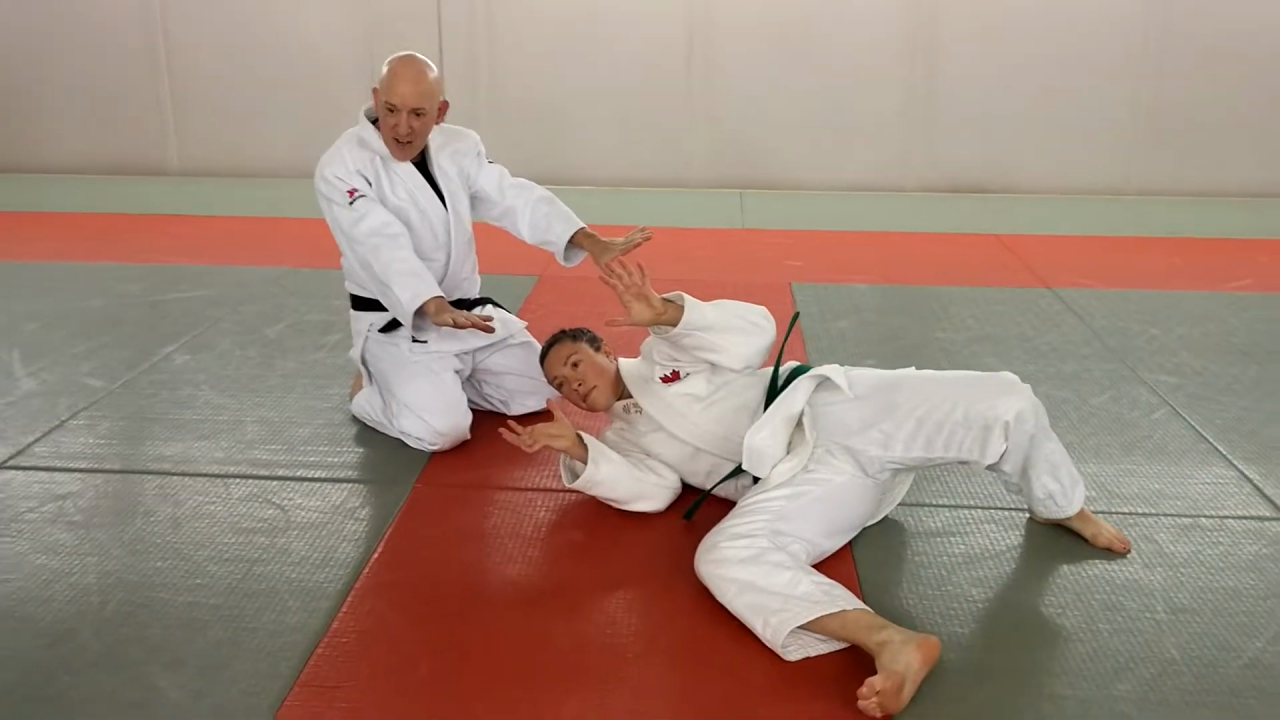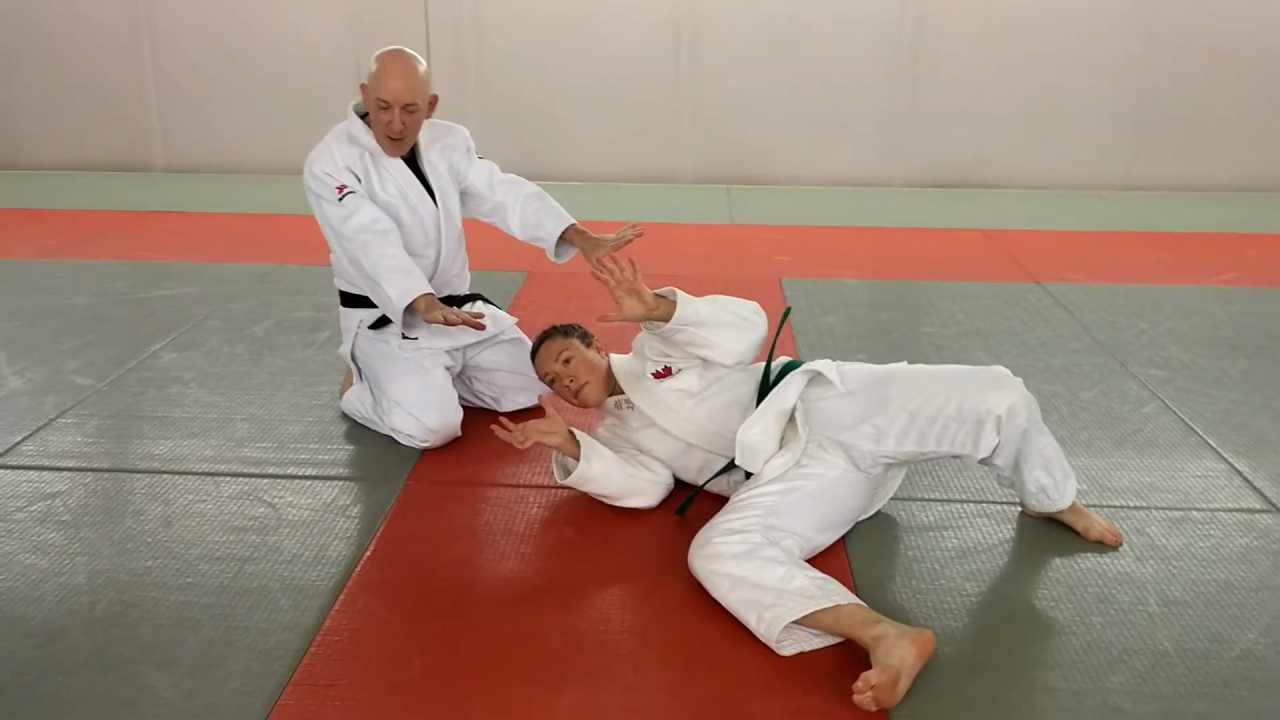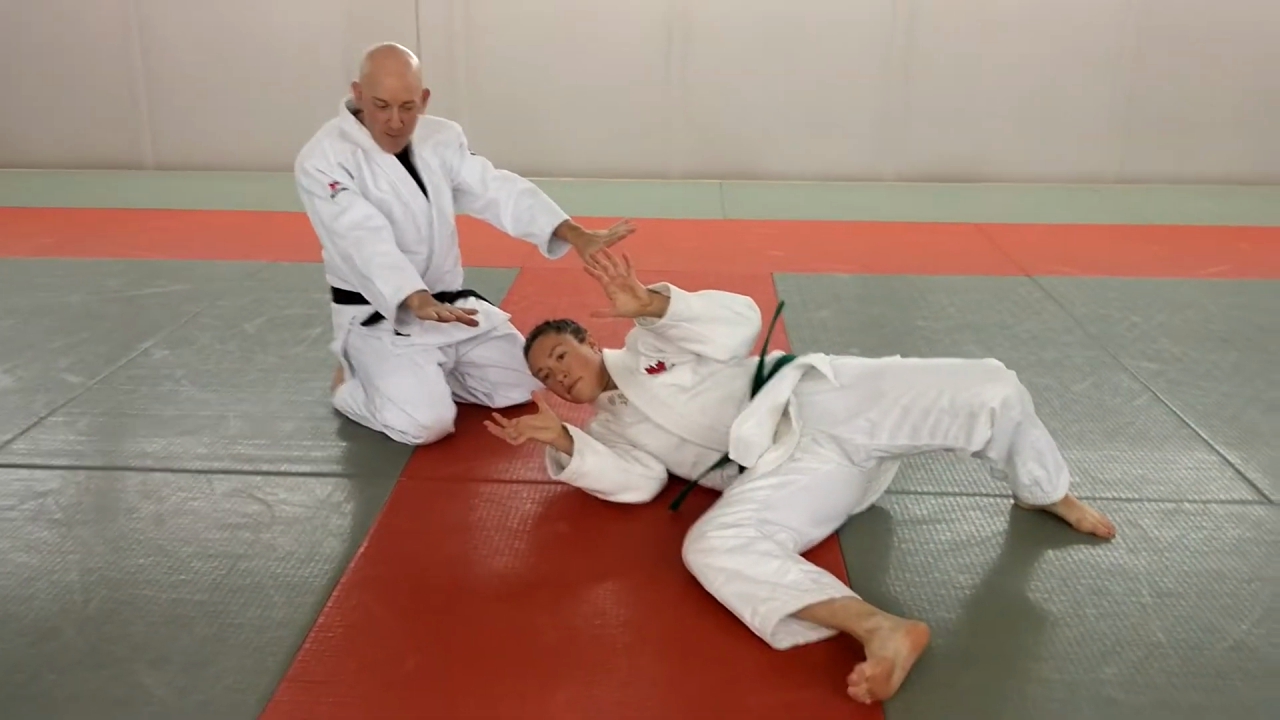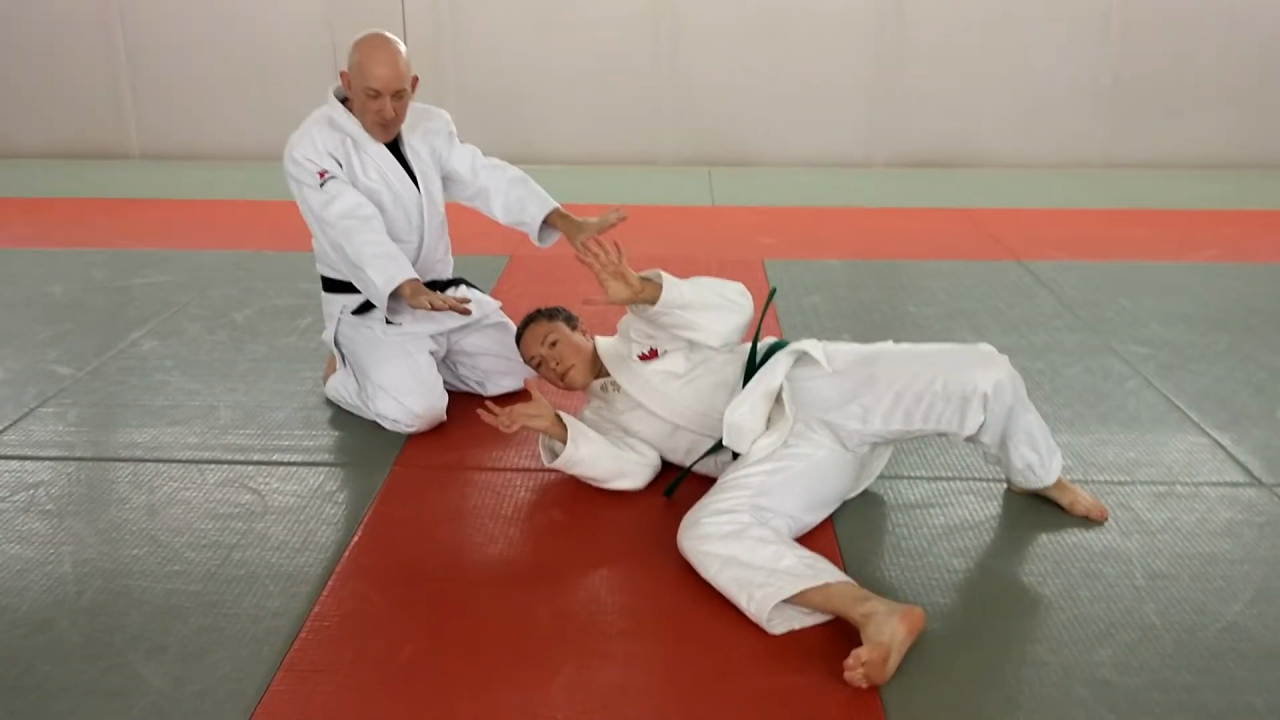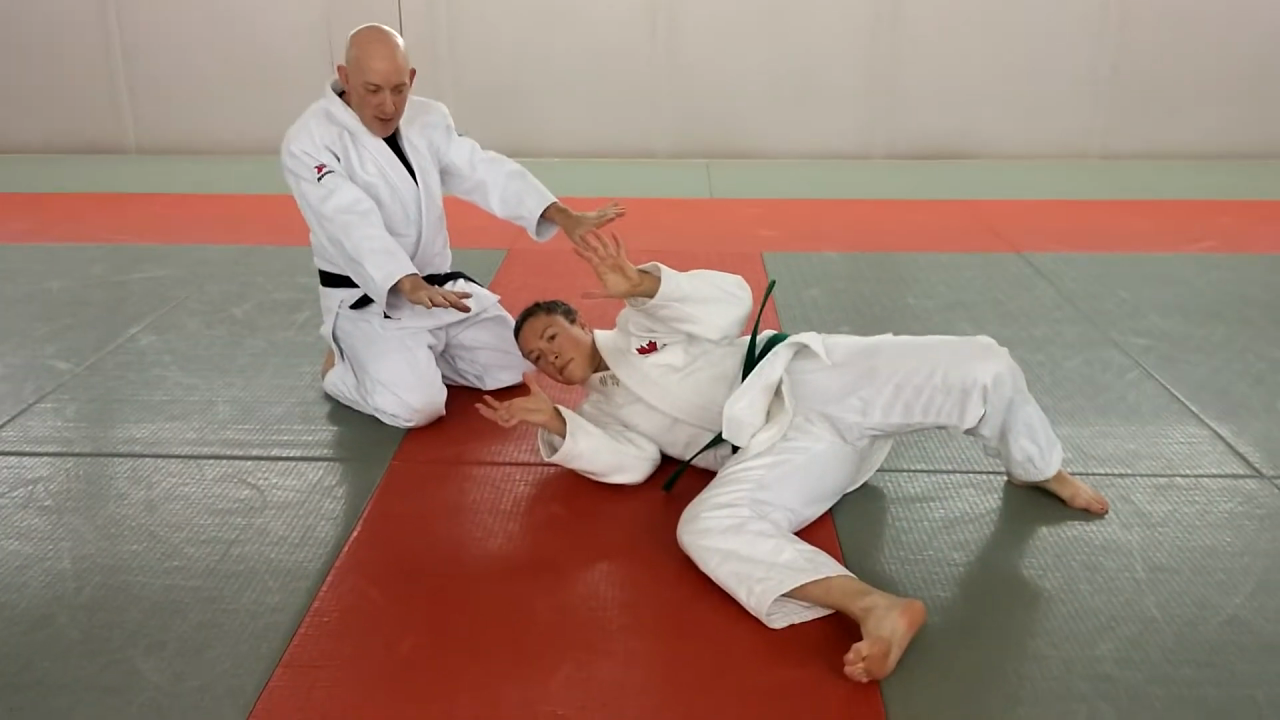
dt=0.1s
person 1, frame 1
left shoulder: (663, 350)
right shoulder: (626, 436)
left elbow: (753, 332)
right elbow: (650, 489)
left wrist: (666, 312)
right wrist: (575, 449)
left hip: (837, 408)
right hip: (798, 474)
left knee: (1003, 401)
right knee: (723, 558)
left ankle: (1062, 510)
right ankle: (891, 641)
person 1, frame 2
left shoulder: (655, 344)
right shoulder: (617, 432)
left elbow: (744, 328)
right elbow: (643, 484)
left wrist: (658, 308)
right wrist: (568, 446)
left hip: (826, 404)
right hip: (789, 469)
left knee: (994, 394)
right knee: (716, 555)
left ankle: (1054, 504)
right ankle: (886, 636)
person 1, frame 3
left shoulder: (647, 341)
right shoulder: (610, 428)
left elbow: (738, 323)
right elbow: (636, 480)
left wrist: (652, 303)
right wrist: (562, 442)
left hip: (821, 398)
right hip: (783, 464)
left knee: (987, 387)
right knee: (711, 548)
left ankle: (1047, 496)
right ankle: (880, 629)
person 1, frame 4
left shoulder: (641, 329)
right shoulder: (603, 415)
left elbow: (730, 311)
right elbow: (631, 467)
left wrist: (643, 291)
right wrist: (555, 430)
left hip: (815, 385)
right hip: (775, 449)
left knee: (980, 372)
right knee: (706, 536)
left ankle: (1039, 479)
right ankle: (875, 612)
person 1, frame 5
left shoulder: (638, 324)
right shoulder: (601, 409)
left elbow: (728, 304)
right elbow: (629, 461)
left wrist: (641, 284)
right wrist: (554, 424)
left hip: (815, 377)
right hip: (775, 443)
left knee: (979, 364)
right knee: (706, 530)
left ankle: (1040, 472)
right ankle: (876, 607)
person 2, frame 1
left shoulder: (458, 147)
right shoulder: (342, 167)
left elbow: (513, 199)
right elbow: (383, 247)
left wrist: (590, 241)
right wrist: (434, 307)
left hip: (467, 310)
right hip: (397, 325)
left knee: (540, 392)
right knee: (440, 429)
left ankle: (445, 382)
right ankle: (370, 389)
person 2, frame 2
left shoulder: (448, 141)
right shoulder: (331, 162)
left elbow: (503, 194)
right elbow: (373, 244)
left wrist: (581, 238)
right wrist: (424, 304)
left hip: (457, 308)
right hip: (386, 321)
left knee: (530, 389)
right knee: (432, 426)
left ankle: (437, 378)
right ankle: (363, 387)
person 2, frame 3
left shoulder: (440, 138)
right shoulder: (323, 159)
left elbow: (496, 191)
right elbow: (365, 241)
left wrist: (574, 234)
right wrist: (416, 301)
left hip: (450, 303)
right hip: (379, 317)
left knee: (523, 385)
right knee: (425, 422)
left ankle: (429, 374)
right ankle: (354, 384)
person 2, frame 4
left shoulder: (429, 125)
right shoulder: (311, 147)
left elbow: (485, 179)
right elbow: (355, 230)
left wrist: (565, 222)
right wrist: (410, 290)
left hip: (442, 292)
right hip: (369, 307)
left knee: (515, 373)
right knee: (417, 411)
left ankle: (422, 363)
right ankle: (345, 372)
person 2, frame 5
left shoulder: (427, 119)
right shoulder: (308, 141)
left elbow: (484, 172)
right elbow: (353, 224)
left wrist: (562, 216)
right wrist: (409, 285)
left hip: (439, 285)
right hip: (368, 302)
left knee: (514, 366)
right knee: (416, 406)
left ankle: (420, 356)
right ankle: (342, 367)
